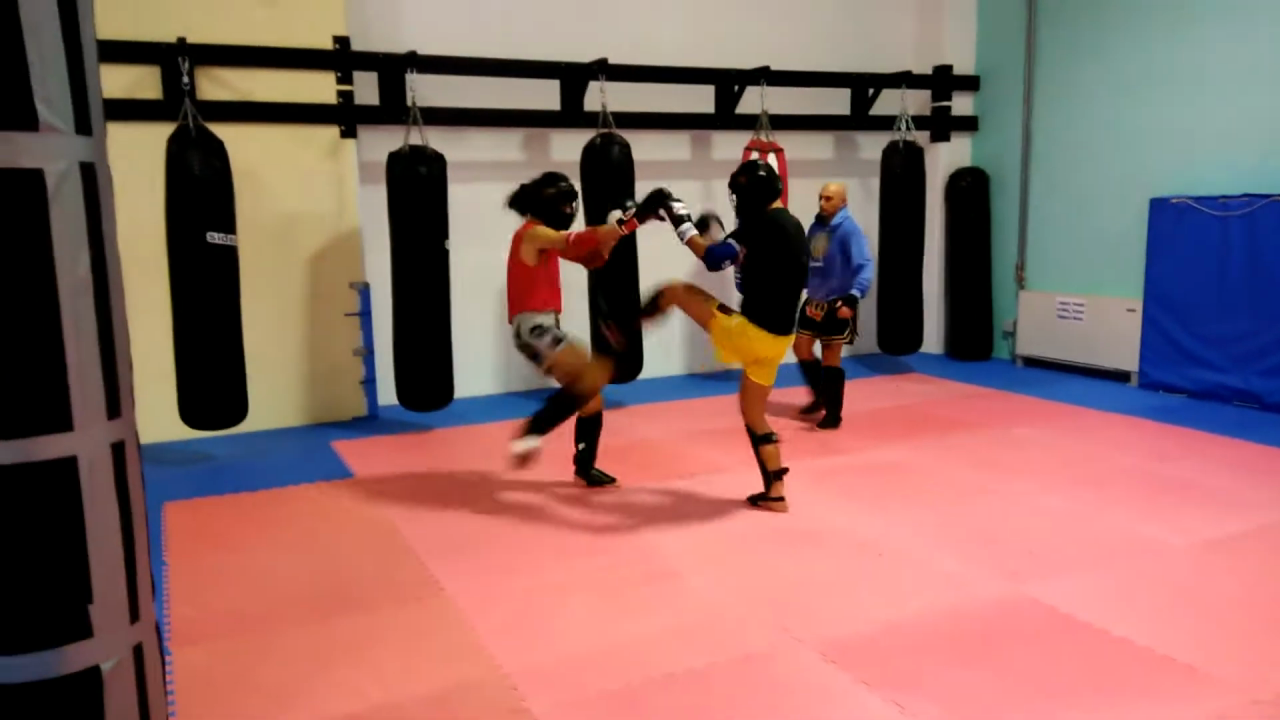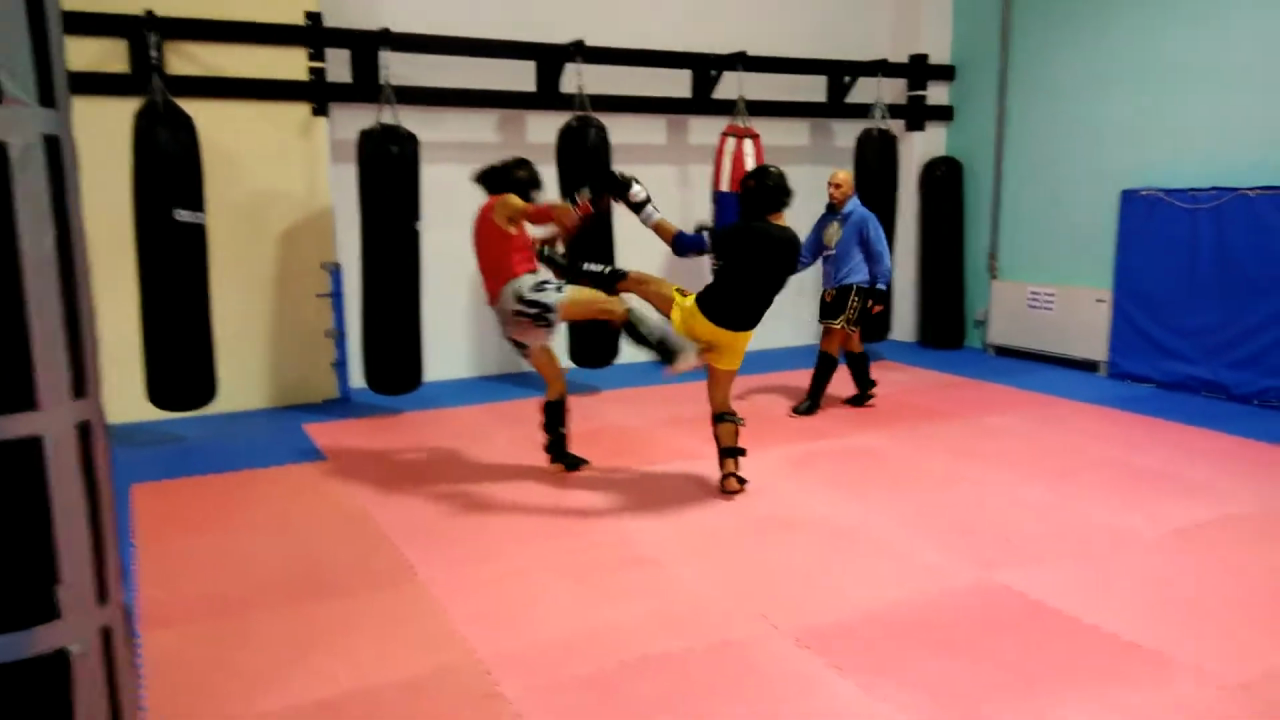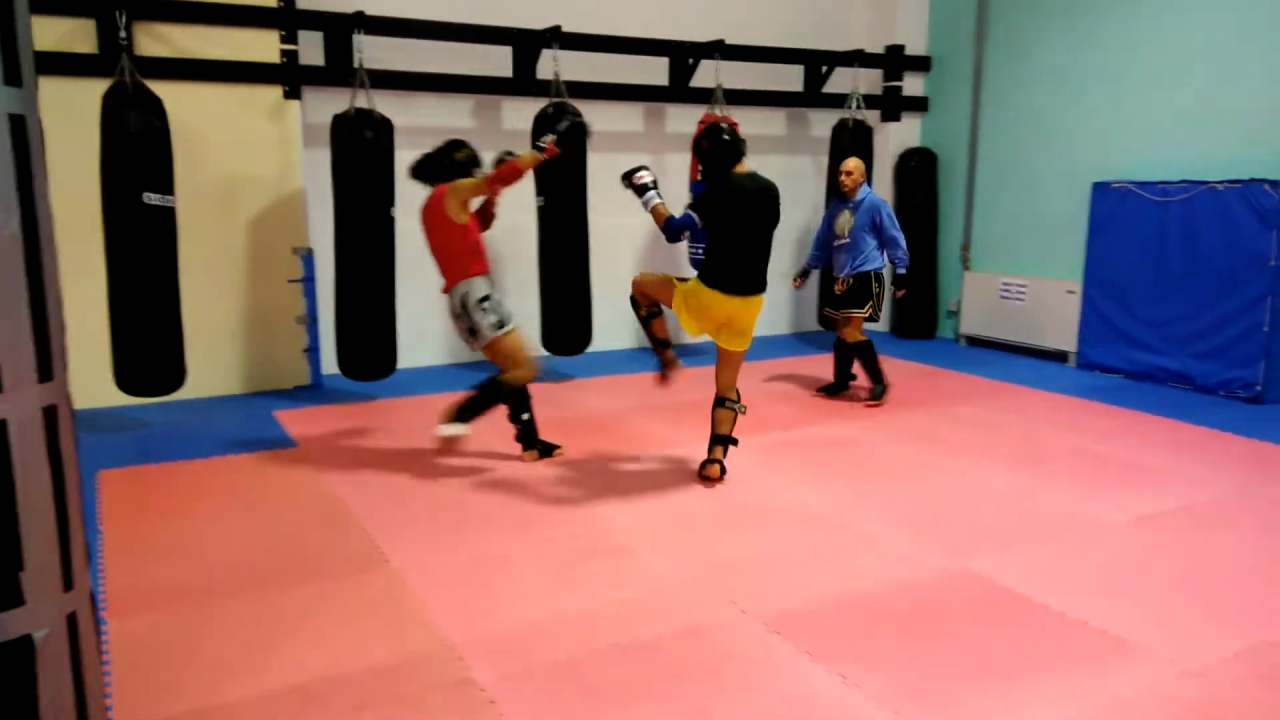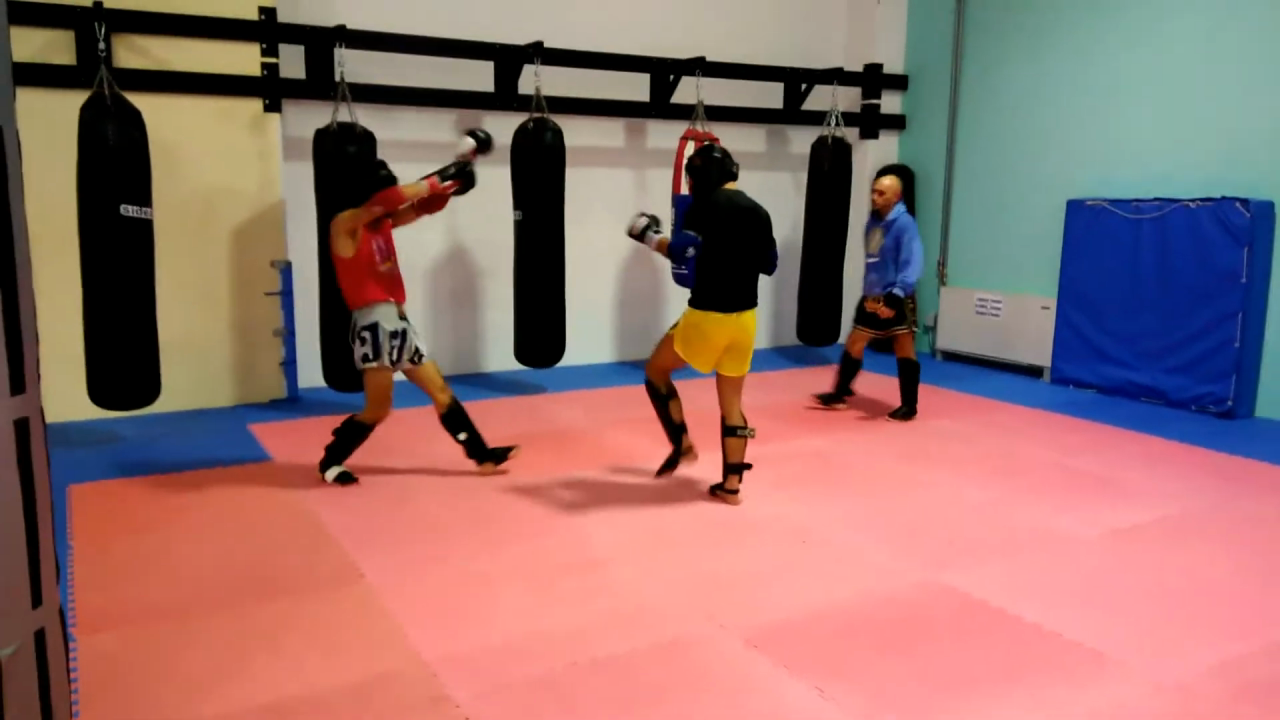
dt=0.3s
person 1, frame 1
left shoulder: (763, 221)
right shoulder: (793, 226)
left elbow: (716, 259)
left wrist: (681, 222)
right wrist: (717, 235)
left hip: (748, 329)
right hip: (777, 337)
left knee: (675, 291)
right knee: (754, 413)
right ankle: (774, 492)
person 1, frame 2
left shoulder: (749, 232)
right shoulder: (792, 244)
left elbow: (684, 246)
left wrist: (643, 206)
left hip: (703, 316)
right hip: (738, 332)
left knee: (635, 279)
right knee: (721, 401)
left ankle: (569, 270)
right ankle: (731, 474)
person 1, frame 3
left shoulder: (719, 190)
right shoulder: (769, 190)
left elbow: (674, 230)
left wrist: (648, 193)
left hip: (710, 294)
right hip: (750, 301)
left knee: (641, 285)
right knee: (727, 383)
left ankle: (666, 356)
right ankle: (714, 460)
person 1, frame 4
left shoulder: (707, 204)
right shoulder: (758, 212)
left elbow: (679, 252)
right elbow: (769, 265)
left wrist: (649, 233)
left hip: (708, 316)
right hip: (744, 318)
left knee: (656, 369)
right knee: (731, 402)
left ankle: (681, 444)
right ankle: (731, 483)
person 2, frame 1
left shoulder: (545, 236)
right shoulder: (533, 233)
left elbow: (591, 259)
right elbow: (581, 242)
left wrist: (615, 226)
right wrist: (629, 220)
left hip: (548, 326)
right hip: (535, 325)
left knee: (593, 399)
right knee: (597, 372)
left ankle: (585, 468)
right ankle: (531, 434)
person 2, frame 2
left shoulder: (493, 216)
right shoulder: (502, 205)
left elbow: (526, 248)
right elbow: (542, 215)
right wrist: (585, 205)
left hip: (509, 312)
right hip: (526, 293)
left knee: (556, 382)
right knee: (617, 306)
left ankle: (559, 453)
right ankle: (676, 353)
person 2, frame 3
left shoulder: (438, 205)
right shoulder: (454, 191)
left elbow: (480, 223)
right elbow: (504, 175)
left wrist: (493, 193)
right wrist: (551, 144)
left hip: (463, 296)
right hip: (474, 292)
left knee: (513, 369)
right knee: (523, 370)
left ankle: (530, 441)
right ankle: (455, 420)
person 2, frame 4
left shoulder: (382, 221)
right shoulder: (344, 224)
left elbow: (430, 204)
right elbow: (389, 197)
left wrist: (461, 162)
right wrist: (443, 180)
left hip: (398, 320)
right hip: (373, 322)
left knee: (440, 392)
right knee: (377, 410)
left ankle: (480, 452)
right ankle: (331, 462)
person 3, frame 1
left shoulder: (849, 229)
right shoulder: (815, 227)
left elbow: (864, 267)
left wrist: (852, 298)
left hip: (838, 304)
right hip: (814, 302)
left knee: (831, 358)
right knee: (801, 348)
left ankle: (833, 413)
right ankle: (821, 395)
person 3, frame 2
left shoulder: (863, 218)
right shoulder: (826, 219)
left elbow: (879, 255)
right elbow: (809, 251)
left wrist: (879, 290)
left hip: (853, 289)
right hip: (832, 290)
left knee: (829, 343)
right knee: (849, 342)
left ankle: (813, 400)
right ankle: (865, 390)
person 3, frame 3
left shoulder: (875, 205)
right shoulder: (836, 207)
left elbow: (894, 240)
right elbow: (823, 242)
left wrist: (901, 272)
right wrist: (807, 269)
left hip: (865, 277)
right hip: (841, 279)
left knee: (851, 332)
right knee: (843, 332)
left ankle: (879, 383)
right ankle: (840, 381)
person 3, frame 4
left shoulder: (905, 225)
right shoulder: (873, 222)
left elbow: (911, 265)
left wrist: (896, 296)
left hip: (897, 299)
right hip: (872, 298)
left knee: (903, 350)
right knee: (854, 346)
left ankle: (909, 405)
right ankle: (839, 393)
